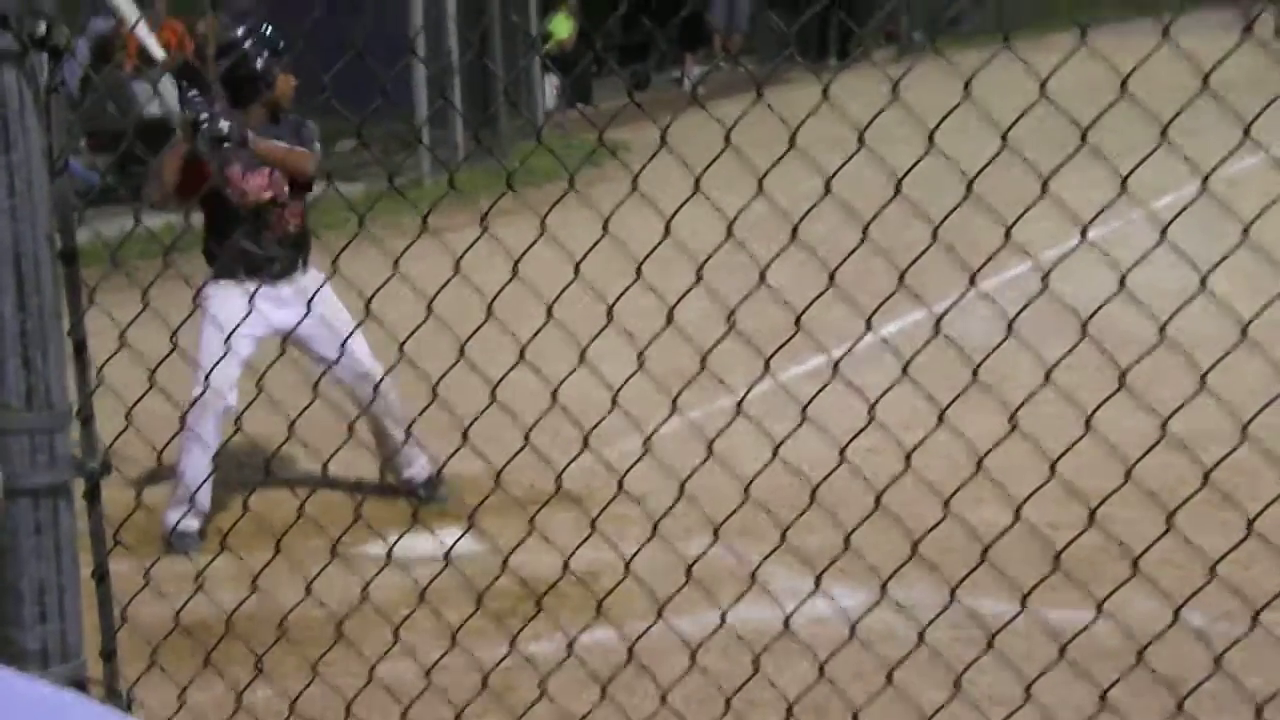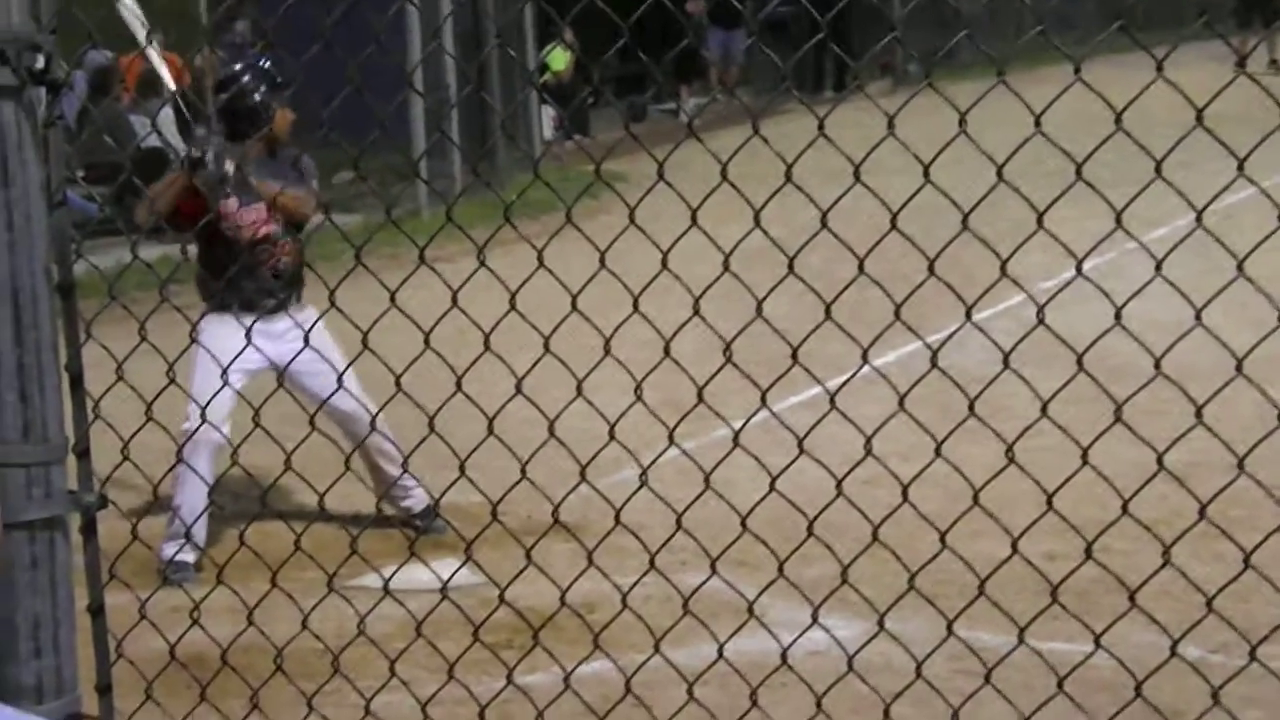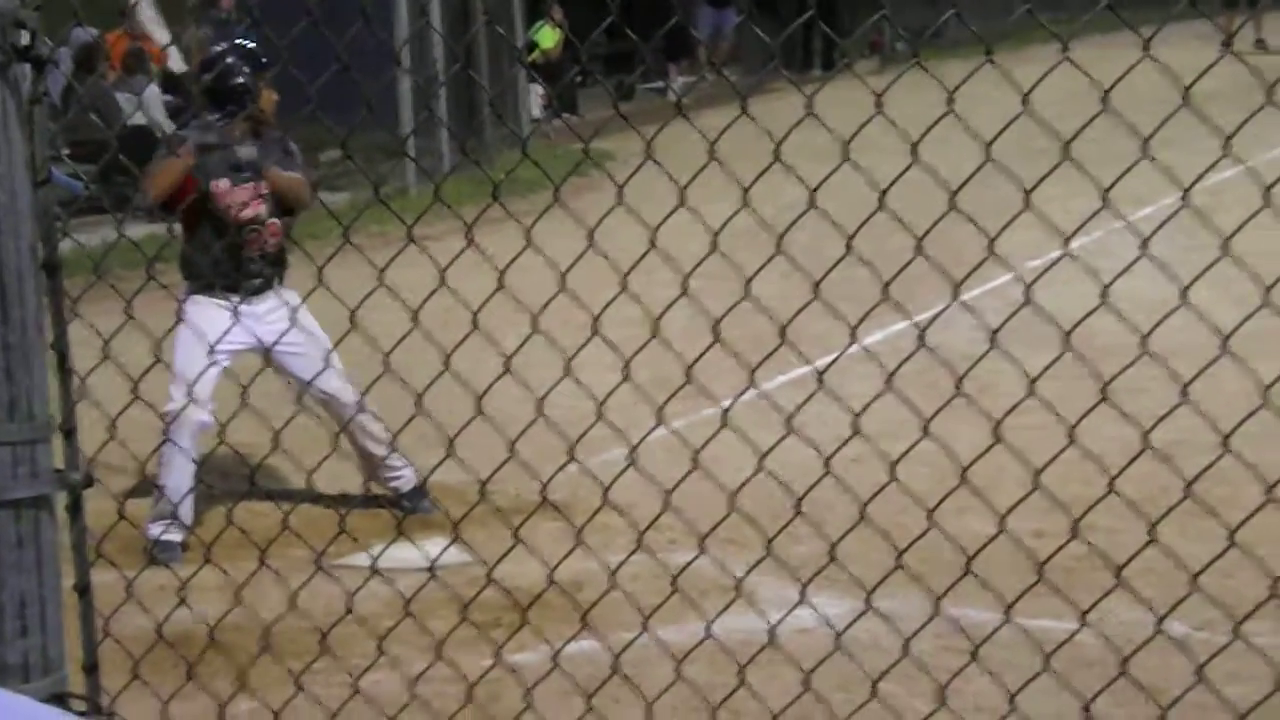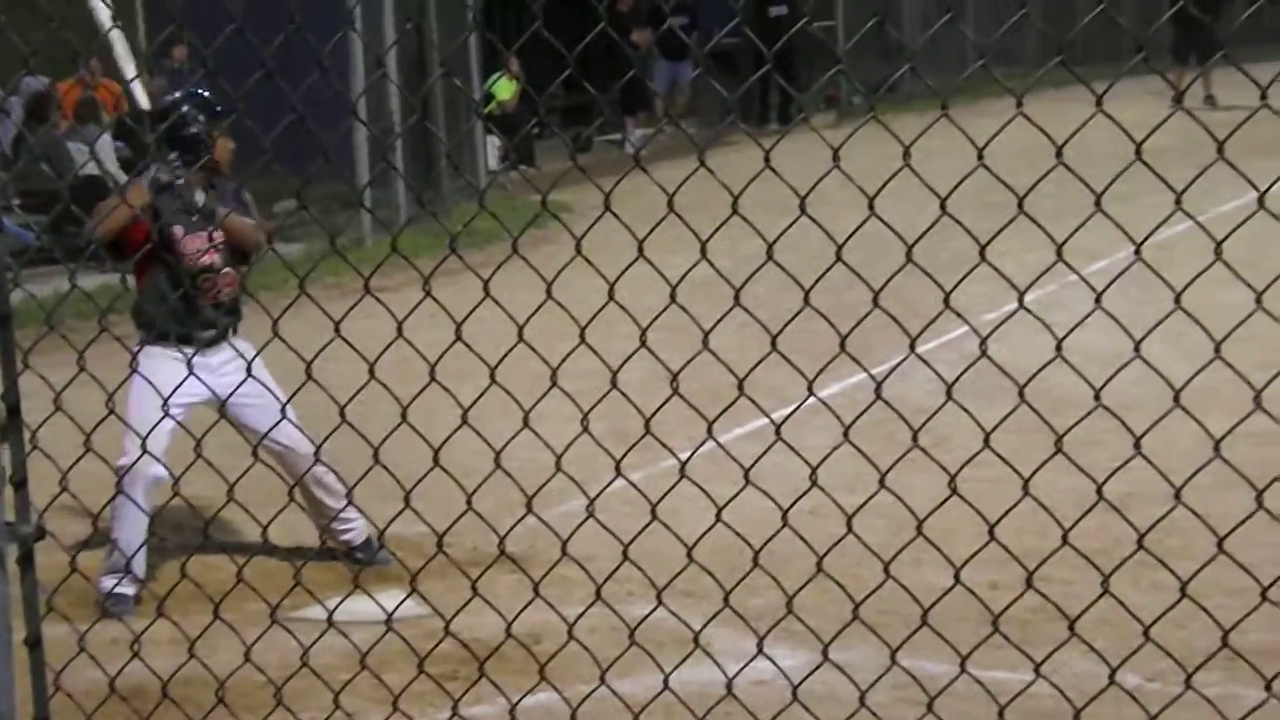
dt=0.5s
person 1, frame 1
left shoulder: (296, 128)
right shoulder: (208, 139)
left elbow: (306, 167)
right elbow: (161, 193)
left wrist: (243, 138)
right wrist: (190, 129)
left hip: (302, 283)
right hip: (236, 291)
left knee: (367, 376)
right knee: (212, 394)
left ankle: (412, 469)
right ankle: (186, 511)
person 1, frame 2
left shoulder: (294, 164)
right shoulder: (206, 172)
left elbow: (306, 210)
right elbow: (144, 216)
left wrist: (246, 178)
right wrist: (188, 169)
left hip: (293, 318)
right hip: (228, 324)
left knee: (357, 411)
right knee: (203, 430)
left ankle: (412, 502)
right ankle: (180, 544)
person 1, frame 3
left shoulder: (277, 147)
right shoulder: (197, 149)
left elbow: (303, 197)
right elbow: (150, 196)
left wrist: (254, 163)
right wrist: (189, 147)
left hip: (275, 301)
right hip: (212, 307)
left knee: (341, 395)
right knee: (186, 410)
left ankle: (400, 482)
right ankle: (168, 522)
person 1, frame 4
left shoulder: (229, 197)
right shoulder: (151, 200)
left elbow: (257, 245)
right elbow: (98, 229)
left wrist: (206, 204)
right wrist: (149, 185)
left hip: (230, 351)
right hip: (166, 357)
left knee: (294, 445)
right knee: (140, 465)
left ankle: (352, 535)
right ankle: (120, 576)
